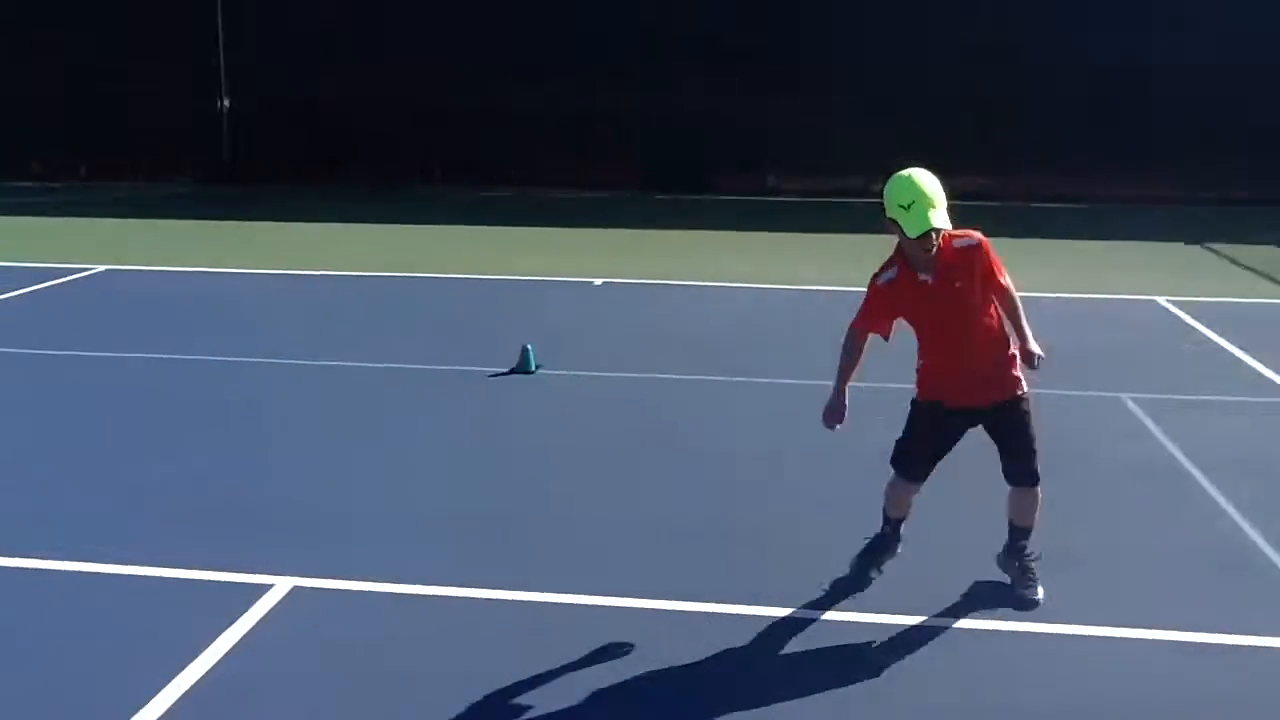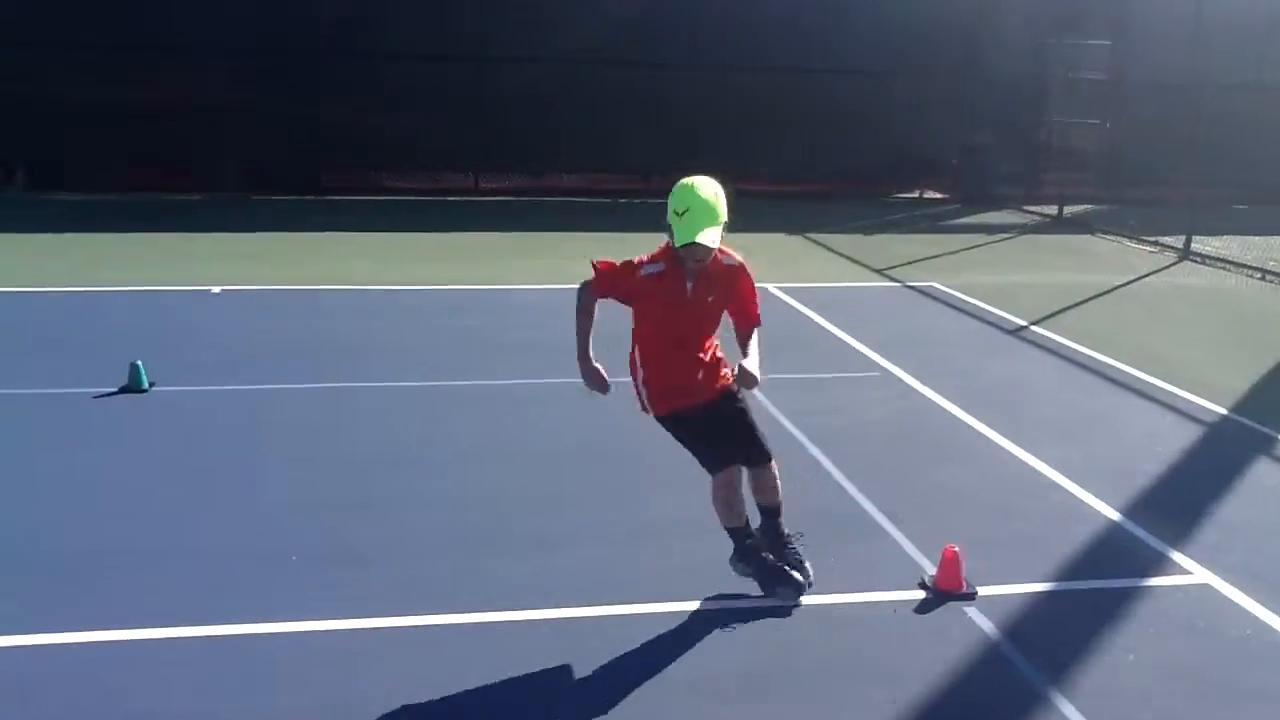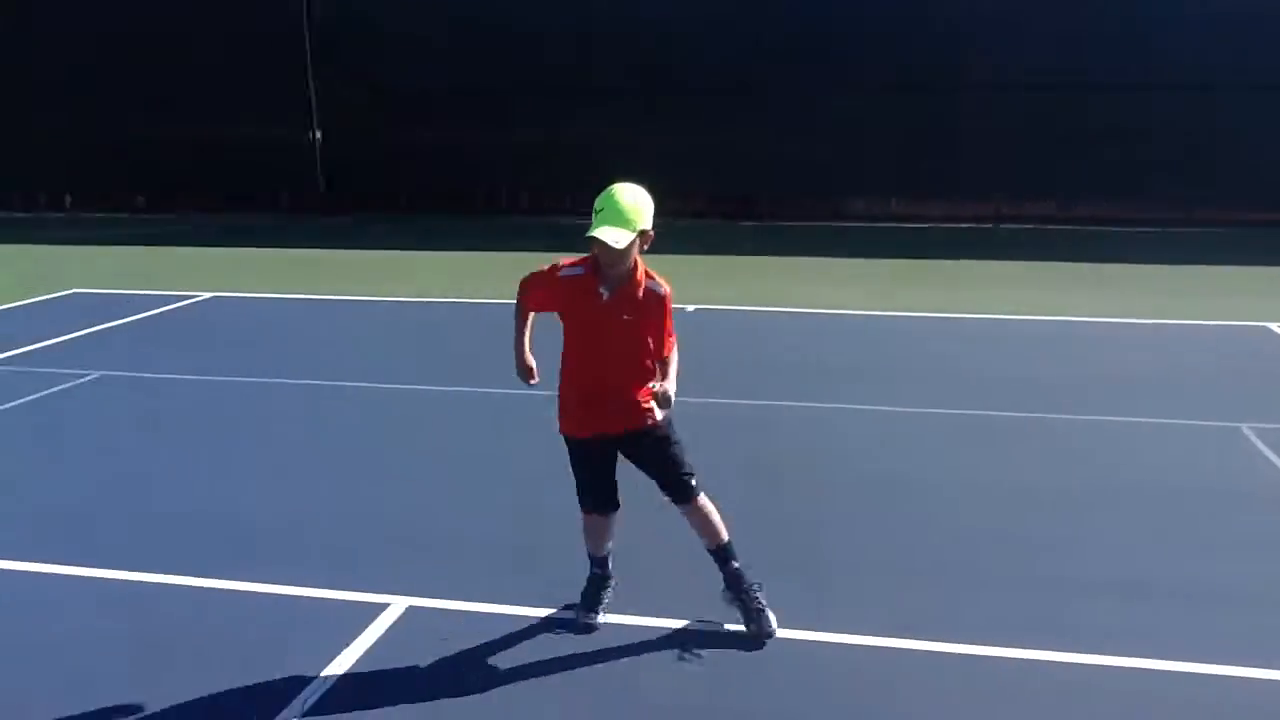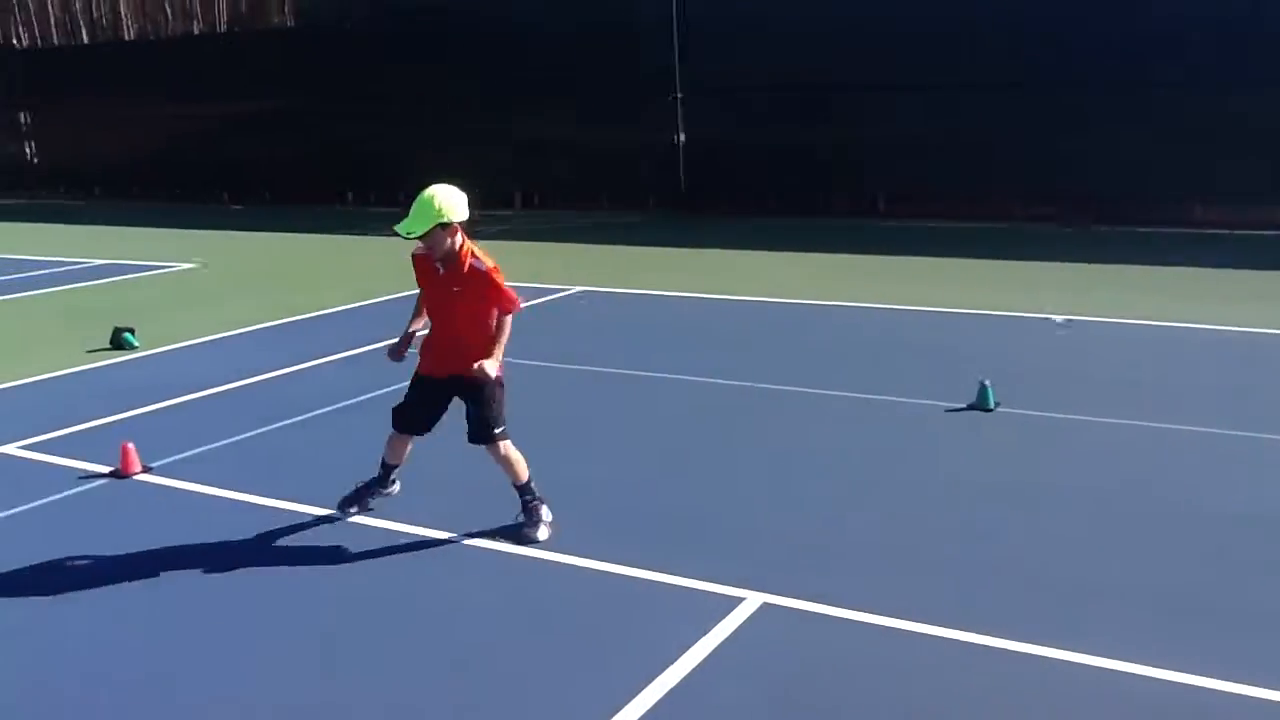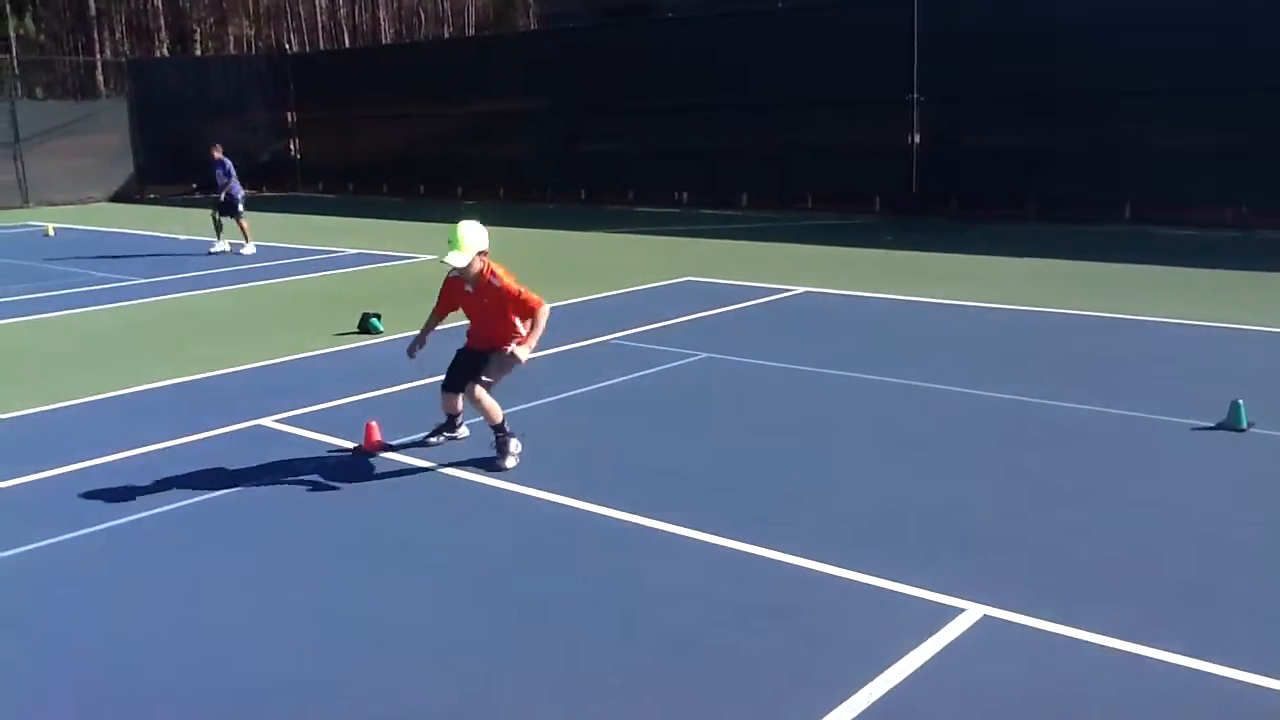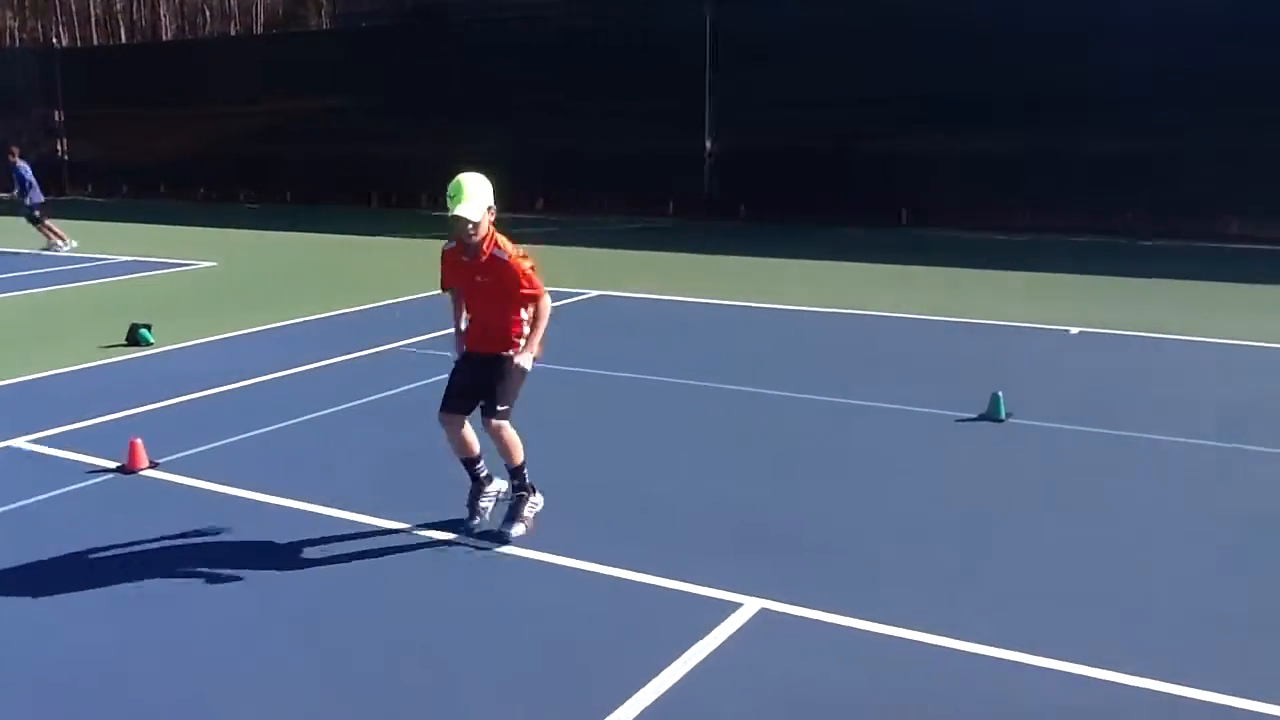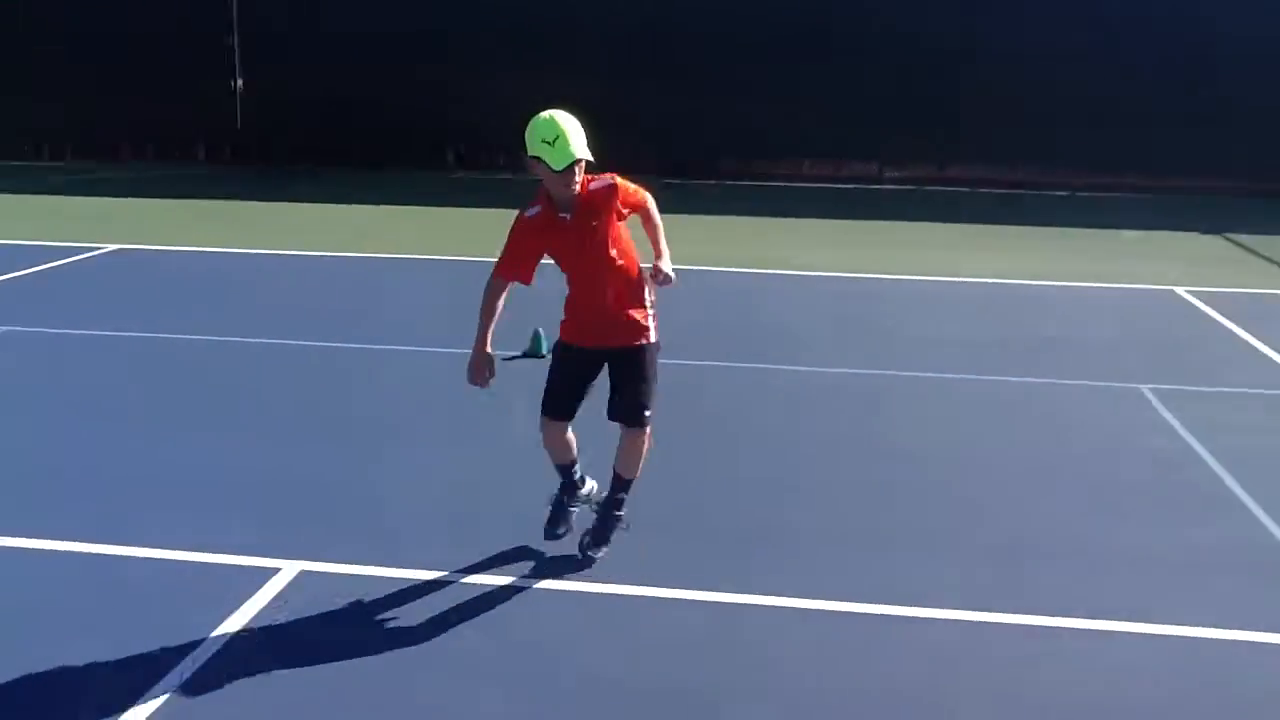
dt=0.7s
person 1, frame 1
left shoulder: (972, 248)
right shoulder: (888, 281)
left elbow: (1003, 290)
right elbow: (860, 332)
left wrist: (1025, 338)
right wrist: (839, 393)
left hip: (1002, 382)
right hip: (940, 389)
left knee: (1025, 479)
right knee: (908, 474)
left ankle: (1018, 553)
right ankle: (888, 537)
person 1, frame 2
left shoulder: (732, 269)
right shoulder: (645, 274)
left elbow: (748, 323)
right elbow: (588, 290)
left wrist: (750, 361)
right wrist: (585, 358)
left hip: (715, 380)
right hip: (668, 392)
left knee: (762, 460)
right knee: (726, 471)
left ankle: (775, 537)
right ankle: (747, 550)
person 1, frame 3
left shoulder: (655, 293)
right shoulder: (567, 278)
left elbow: (666, 346)
right elbow: (526, 293)
left wrist: (668, 381)
right wrist: (522, 349)
left hip: (641, 410)
right hip: (584, 415)
left knee: (689, 497)
right knee: (597, 512)
left ankle: (736, 581)
right ankle: (599, 579)
person 1, frame 4
left shoulder: (481, 269)
right shoulder: (421, 258)
left elbow: (507, 310)
left wrist: (495, 357)
right wrist: (408, 335)
left hip: (476, 368)
right hip: (435, 362)
left knee: (494, 441)
right knee: (403, 430)
left ankle: (532, 504)
right ankle: (385, 481)
person 1, frame 5
left shoulder: (503, 285)
right shoulder: (454, 280)
left elbow: (542, 309)
right elbow: (441, 309)
left wrist: (528, 345)
right wrist: (422, 336)
left hip: (508, 345)
right hip: (479, 341)
left knee: (477, 391)
right knee: (449, 391)
left ankle: (506, 440)
right ankle: (454, 426)
person 1, frame 6
left shoulder: (508, 259)
right shoulder: (449, 252)
left elbow: (542, 302)
left wrist: (528, 348)
right wrist: (459, 328)
left hip: (511, 347)
right hip: (477, 345)
left knee: (496, 421)
right knee: (450, 417)
left ankle: (524, 493)
right ankle: (483, 484)
person 1, frame 7
left shoulder: (610, 190)
right shoulder: (532, 221)
left elbow: (647, 202)
right elbow: (500, 282)
left wrist: (661, 258)
right wrist: (482, 347)
left hip: (633, 325)
right hip: (581, 332)
left knee: (636, 425)
right knee: (553, 422)
left ankle: (613, 506)
right ankle: (574, 487)
